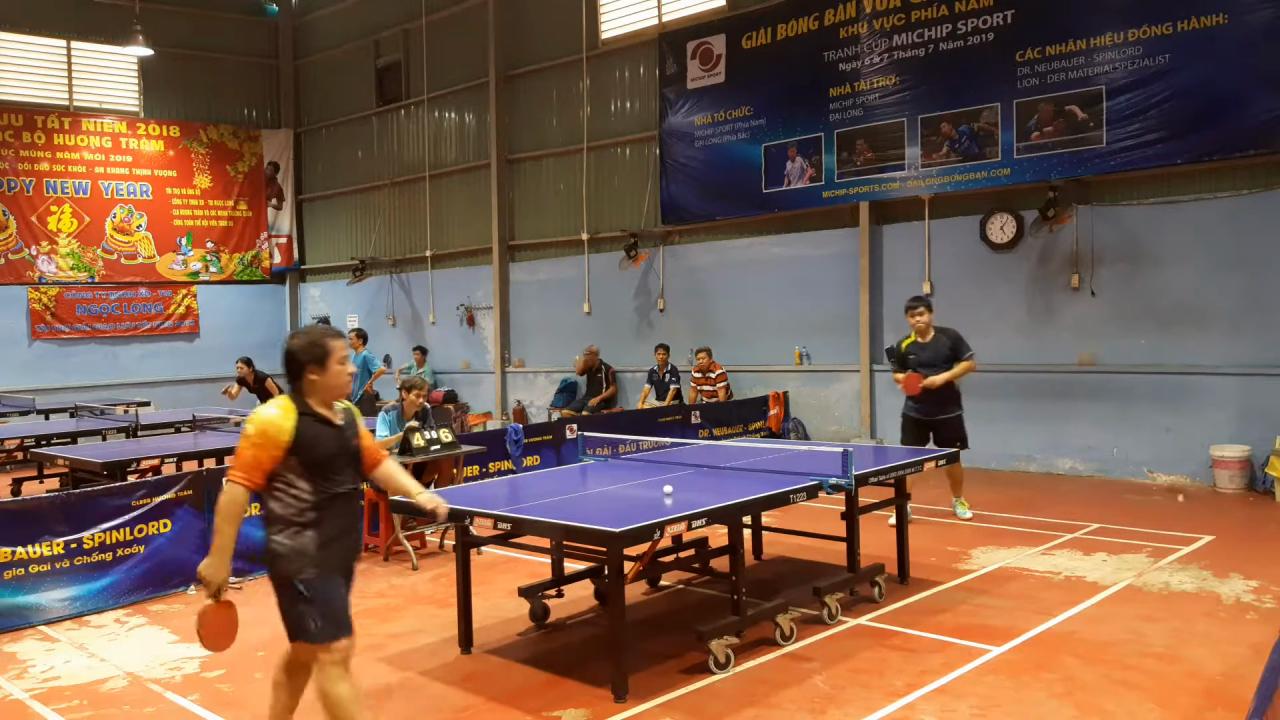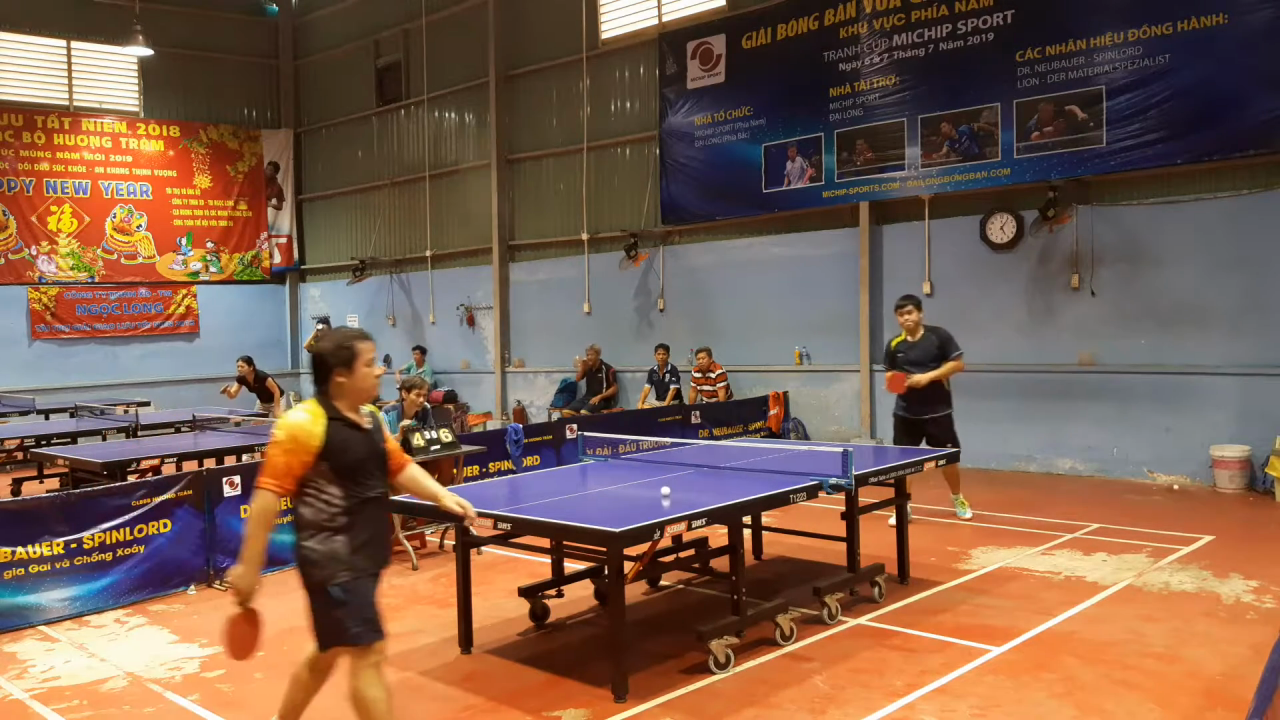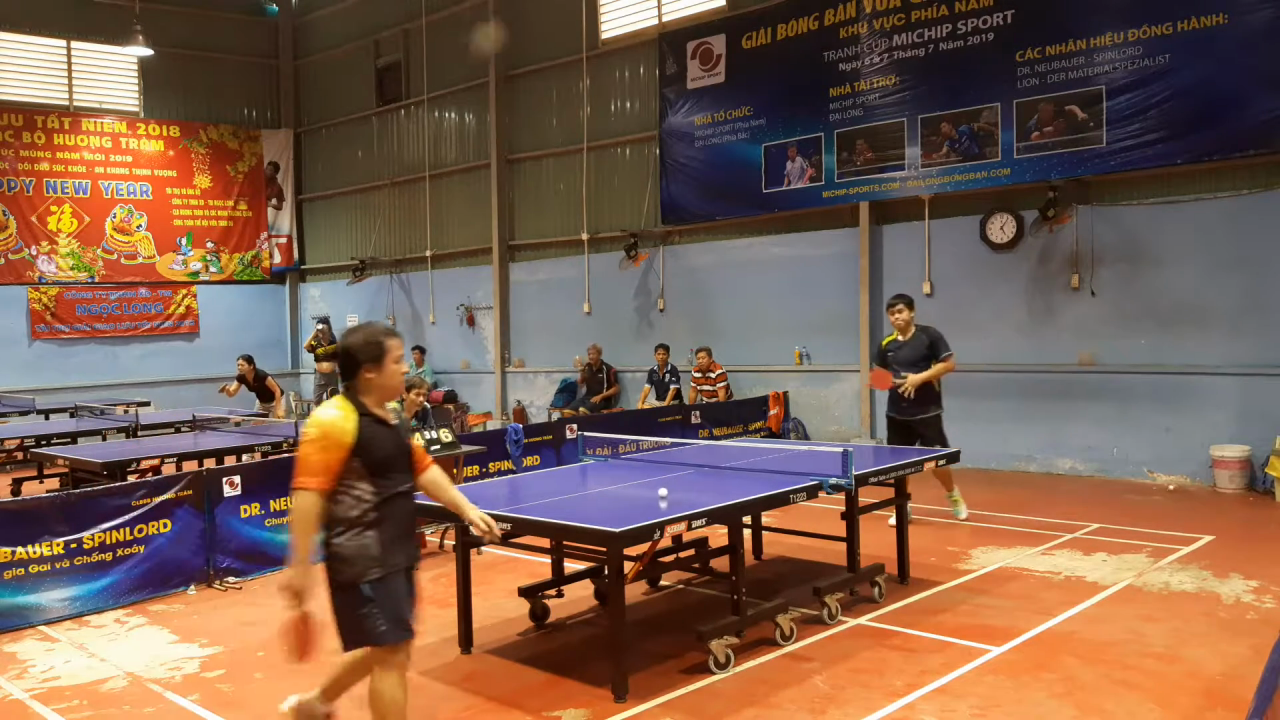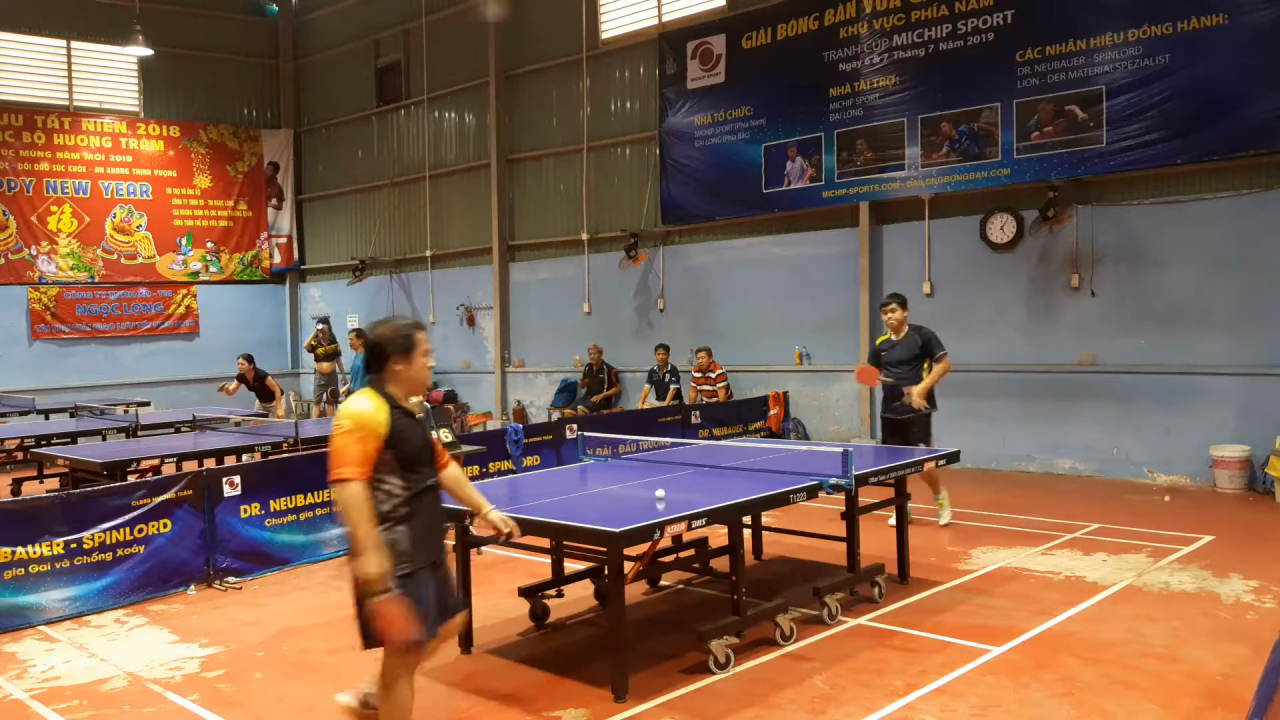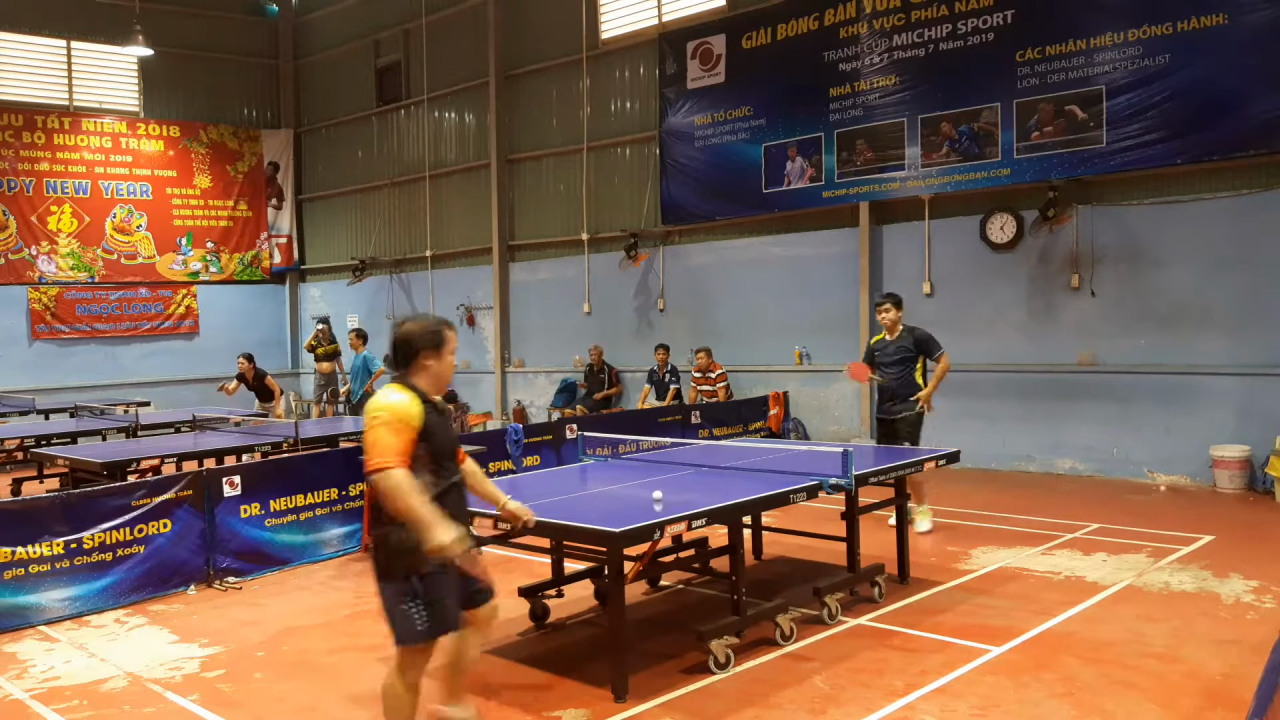
dt=0.1s
person 1, frame 1
left shoulder: (347, 414)
right shoulder: (274, 420)
left elbow: (377, 462)
right elbow: (238, 486)
left wrist: (420, 494)
right wrist: (219, 557)
left hip: (337, 555)
right hip: (302, 558)
left knee: (306, 650)
right knee: (335, 651)
person 1, frame 2
left shoulder: (370, 418)
right shoulder: (303, 424)
left elbow: (401, 467)
right elbow: (268, 494)
left wrist: (446, 497)
right wrist: (249, 565)
left hip: (366, 558)
right hip: (335, 563)
left knee: (332, 650)
right knee: (368, 656)
person 1, frame 3
left shoulder: (388, 416)
right shoulder: (332, 421)
left elbow: (422, 468)
right elbow: (306, 494)
left wrist: (467, 509)
right wrist: (301, 564)
left hip: (396, 555)
right hip: (363, 562)
left knee: (384, 648)
right knee: (393, 655)
person 1, frame 4
left shoulder: (409, 410)
right shoulder: (363, 412)
left elbow: (441, 466)
right elbow: (348, 485)
left wrist: (485, 509)
right wrist: (368, 553)
left hip: (424, 549)
right hip: (392, 557)
left knee: (448, 624)
right knee: (406, 652)
person 1, frame 5
left shoulder: (427, 405)
right shoulder: (393, 404)
left elbow: (458, 461)
right elbow: (386, 474)
left wrist: (502, 501)
right wrist: (433, 526)
left hip: (445, 547)
right hip: (411, 551)
left knee: (477, 618)
right knee: (414, 652)
person 2, frame 1
left shoulder: (949, 337)
right shoulder: (903, 346)
left elbow: (969, 364)
right elbow: (897, 374)
left wrist: (942, 378)
right wrist: (905, 380)
left hip: (947, 410)
right hip: (915, 411)
left ankle: (958, 500)
person 2, frame 2
left shoulder: (939, 336)
right shoulder: (894, 345)
left elbow: (957, 364)
right elbow: (889, 373)
left wrist: (928, 376)
left hip: (937, 409)
right hip: (906, 411)
left ankle: (957, 498)
person 2, frame 3
left shoulder: (929, 336)
right shoulder: (886, 345)
left elbow: (948, 364)
left wrist: (919, 378)
left hip: (927, 410)
right hip: (897, 412)
left ankle: (953, 494)
person 2, frame 4
left shoulder: (922, 335)
right shoulder: (880, 344)
left elbow: (944, 363)
left wrist: (923, 387)
left hip: (917, 409)
right hip: (890, 411)
left ankle: (940, 497)
person 2, frame 5
left shoulder: (917, 336)
right shoulder: (875, 343)
left elbow: (943, 361)
right elbow: (868, 370)
left wrist: (929, 390)
left hip: (910, 408)
right hip: (884, 411)
left ankle: (922, 509)
